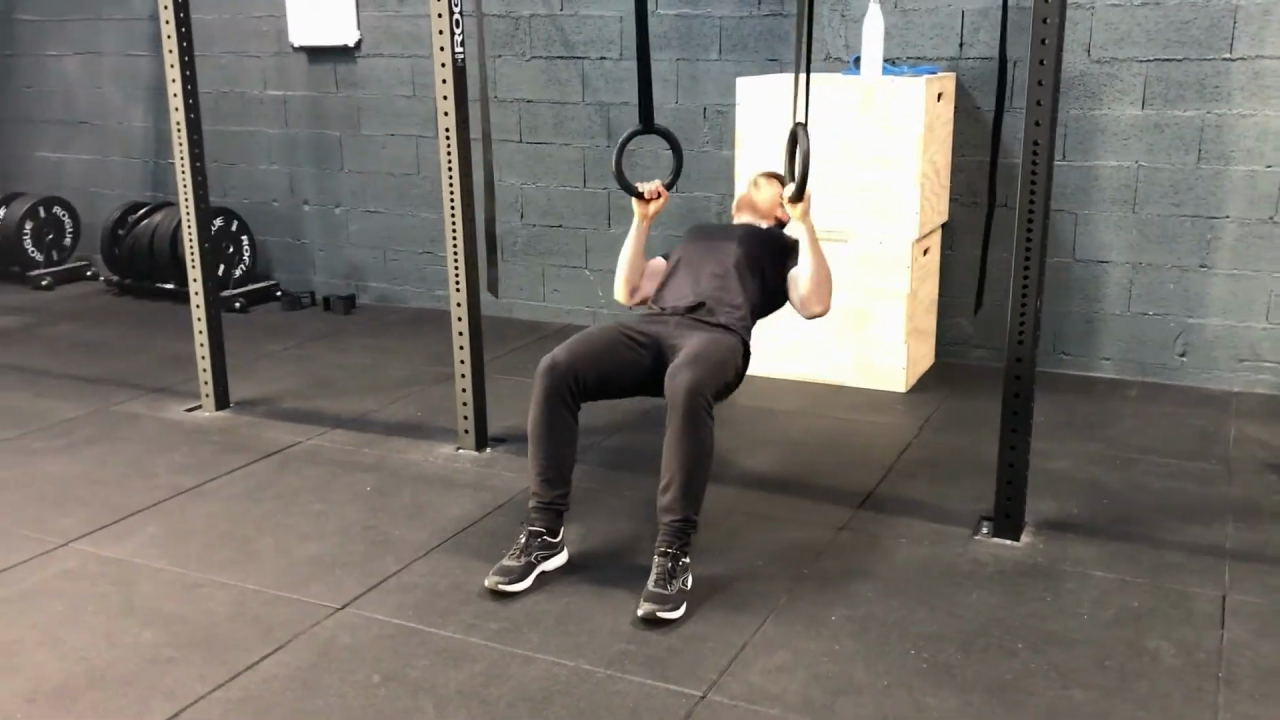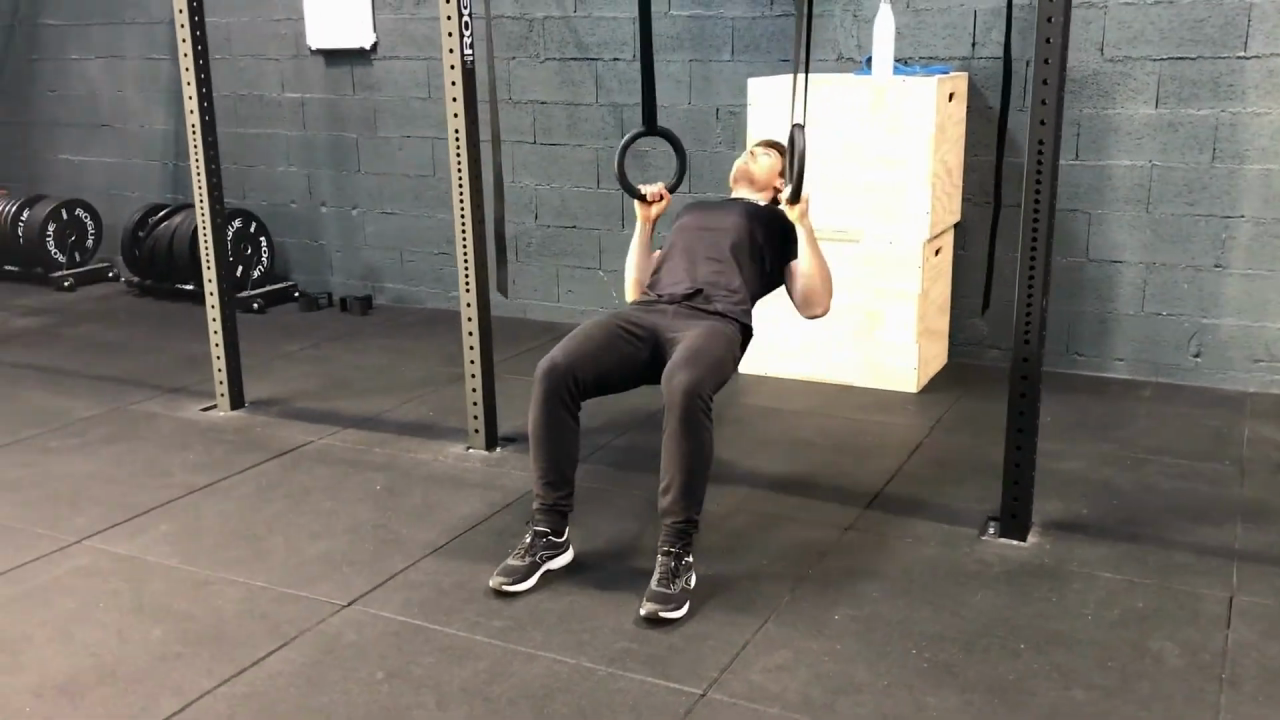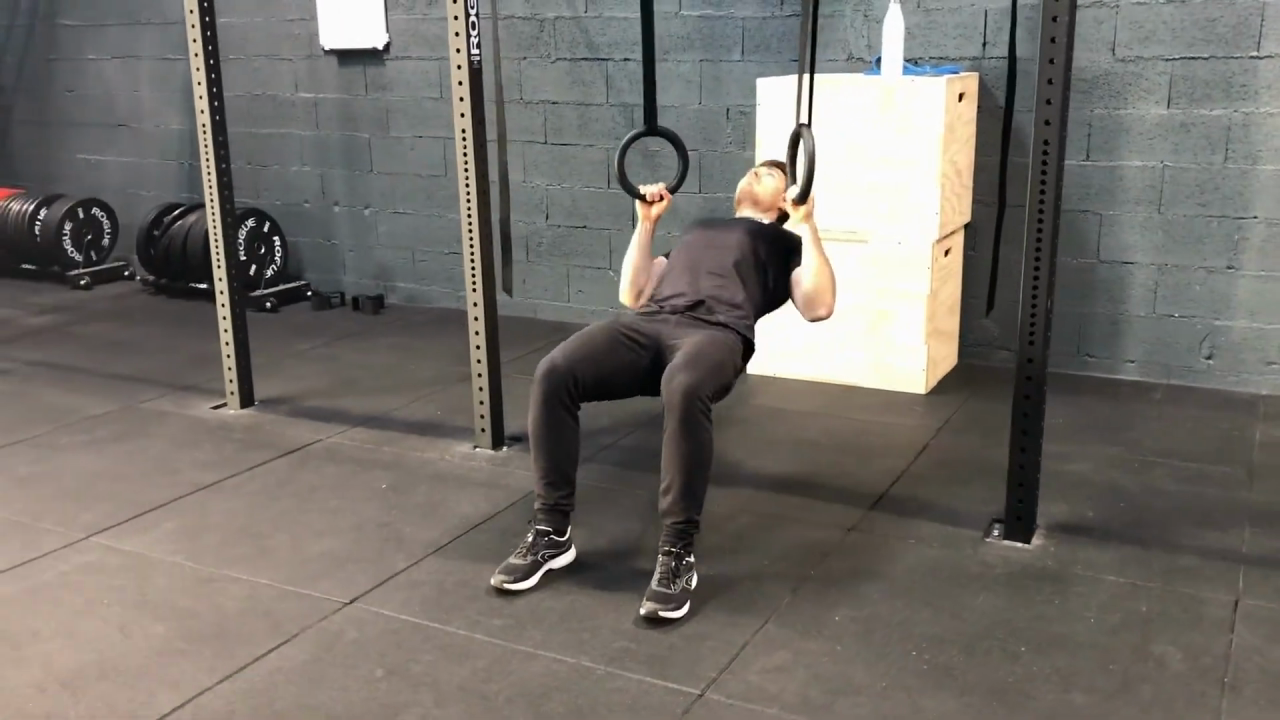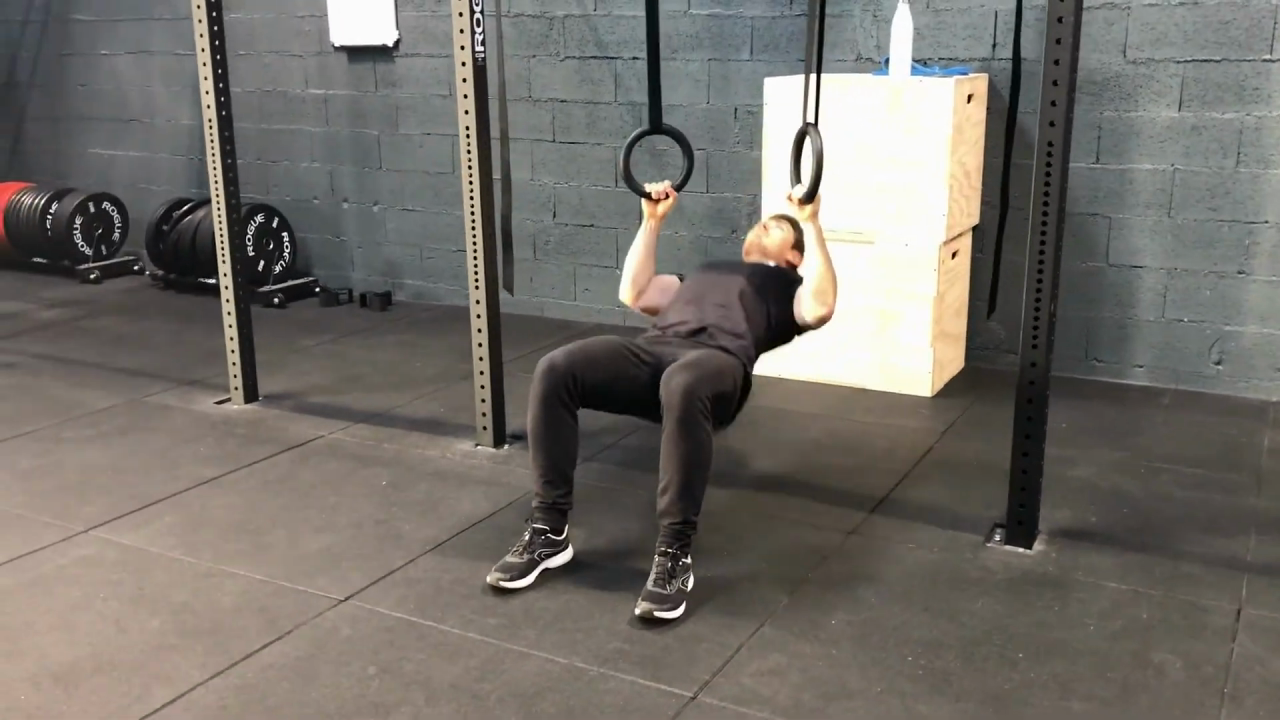
dt=0.2s
person 1, frame 1
left shoulder: (780, 246)
right shoulder: (696, 234)
left elbow: (815, 306)
right elbow: (626, 292)
left wrist: (803, 224)
right wrist: (641, 222)
left hip: (716, 335)
right hip: (652, 326)
left knee: (687, 387)
right knee: (556, 370)
left ankle: (673, 554)
right ankle: (544, 533)
person 1, frame 2
left shoulder: (779, 226)
right shoulder: (692, 212)
left elbow: (815, 305)
right elbow: (637, 291)
left wrist: (801, 221)
right wrist: (644, 223)
left hip: (714, 322)
right hip: (650, 314)
left knee: (684, 388)
right knee: (554, 373)
left ankle: (676, 553)
right ankle: (550, 533)
person 1, frame 3
left shoulder: (783, 244)
right shoulder: (699, 230)
left elbow: (817, 308)
right elbow: (632, 293)
left wrist: (805, 221)
right wrist: (646, 222)
left hip: (717, 334)
right hip: (652, 325)
left knee: (684, 387)
right knee: (554, 372)
left ankle: (677, 555)
right ankle: (552, 533)
person 1, frame 4
left shoulder: (787, 289)
right shoulder: (709, 272)
left elbow: (820, 307)
right elbow: (633, 292)
left wrist: (810, 224)
right wrist: (652, 220)
left hip: (720, 362)
right hip: (656, 350)
left knee: (683, 387)
right knee: (555, 370)
left ankle: (674, 557)
right ankle: (548, 532)
